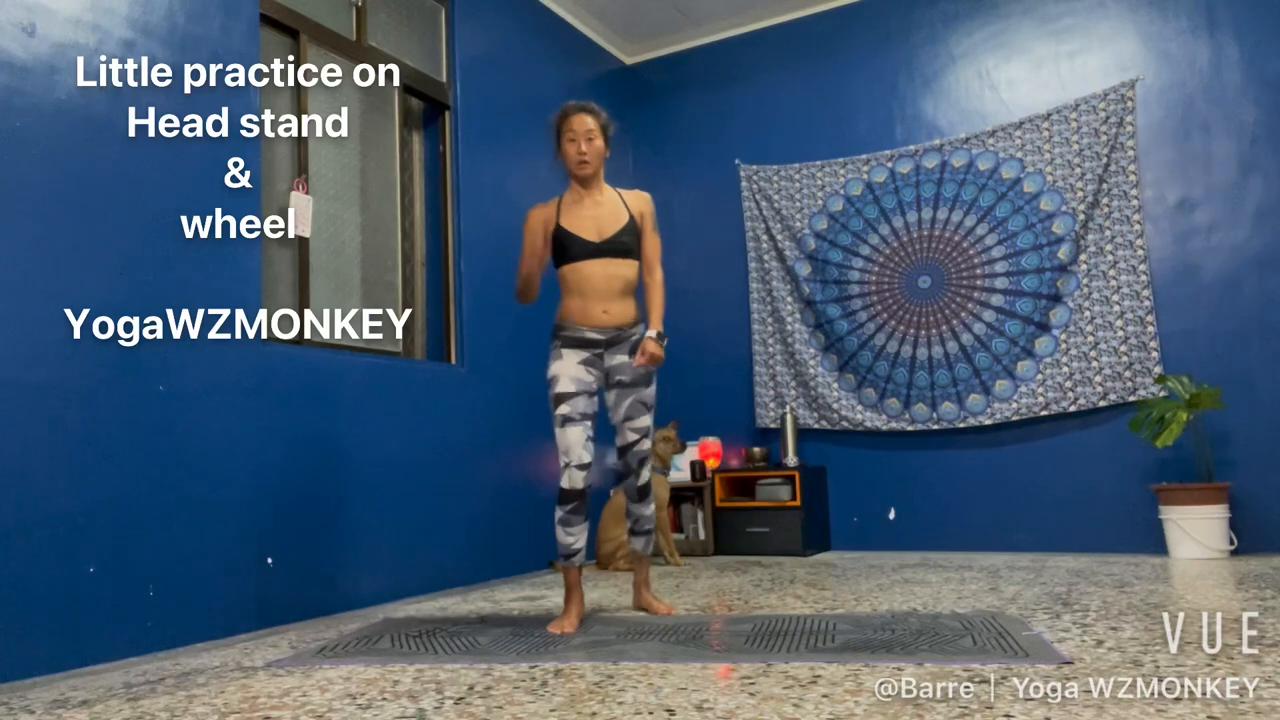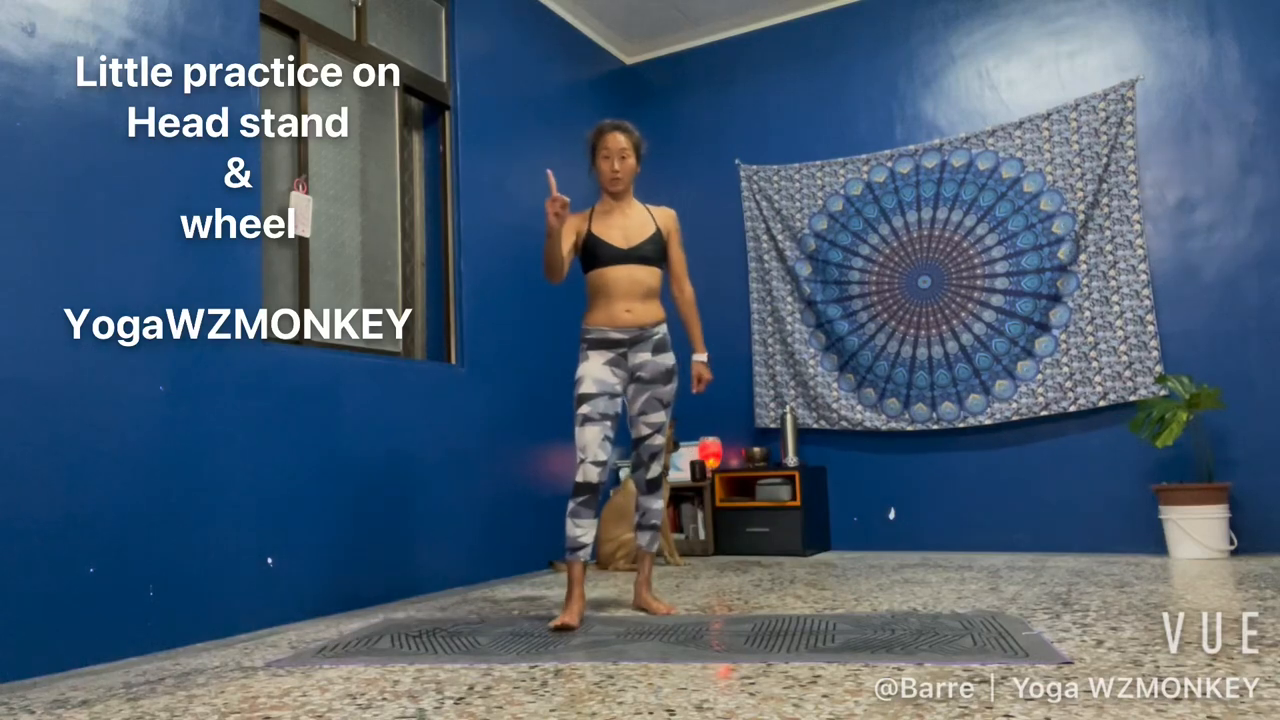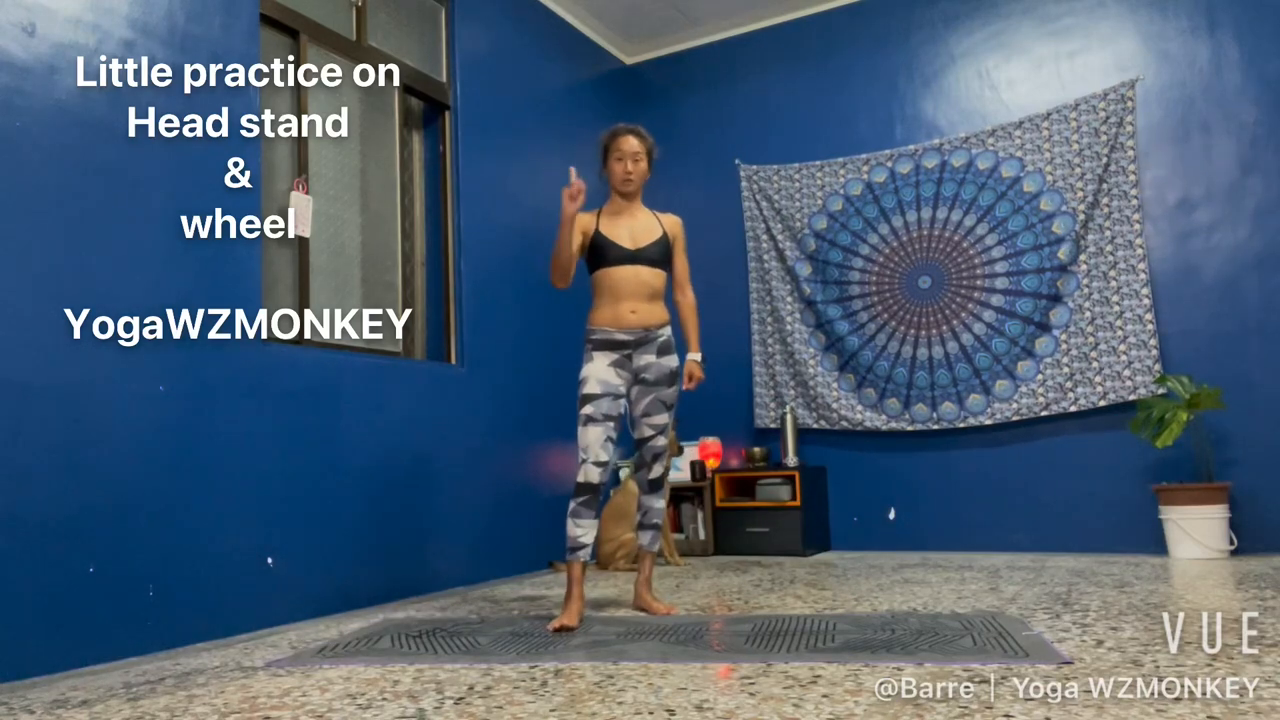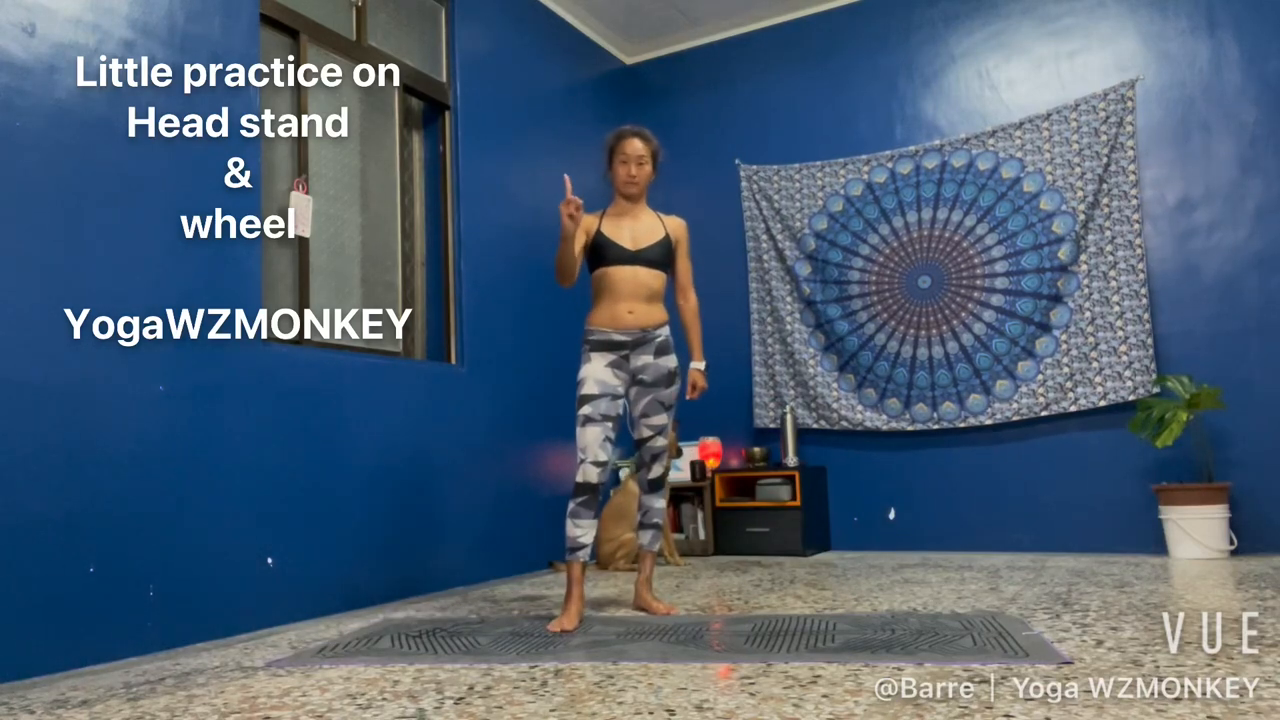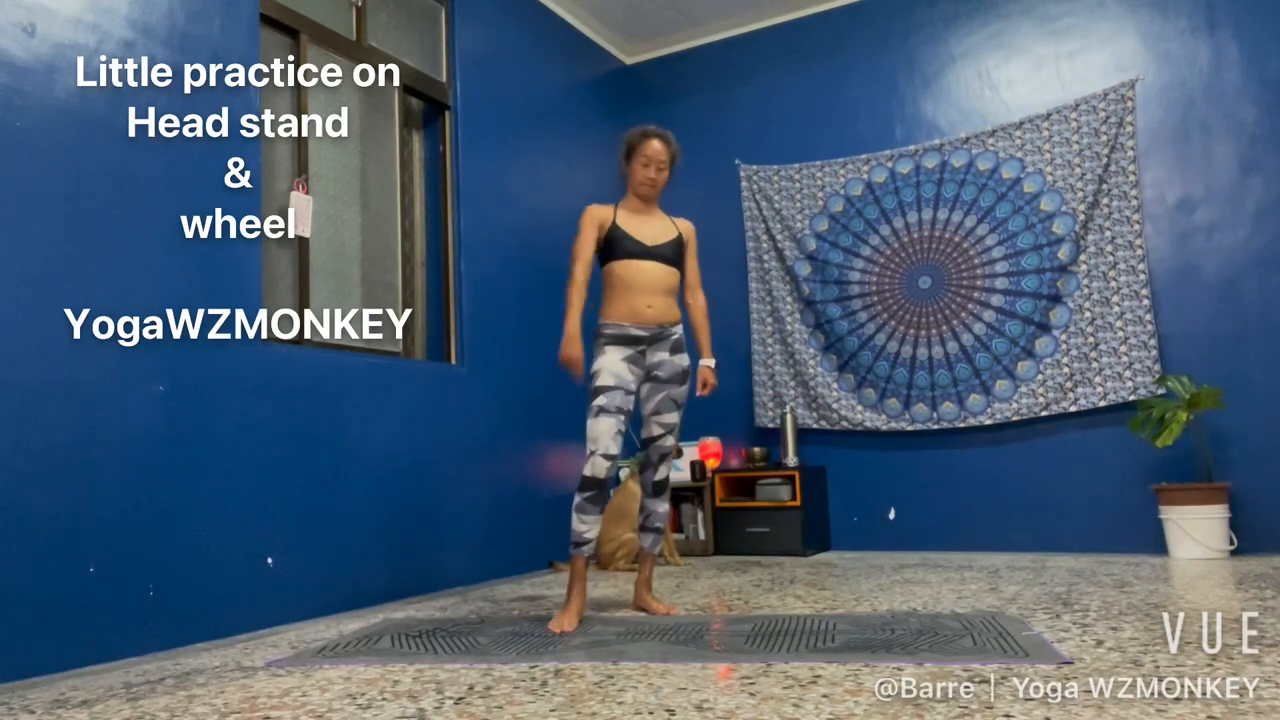
dt=0.5s
person 1, frame 1
left shoulder: (638, 203)
right shoulder: (544, 216)
left elbow: (654, 274)
right elbow: (527, 291)
left wrist: (654, 332)
right wrist: (527, 283)
left hip: (631, 345)
right hip: (573, 348)
left knee: (639, 470)
right knee: (574, 471)
left ankle: (643, 586)
right ankle: (573, 600)
person 1, frame 2
left shoulder: (664, 219)
right shoulder: (580, 223)
left elbow: (682, 288)
right elbow: (554, 275)
left wrist: (700, 353)
right wrist: (554, 230)
left hip: (654, 347)
right hip: (599, 349)
left knee: (651, 467)
right knee: (590, 468)
left ankle: (643, 586)
right ankle: (575, 596)
person 1, frame 3
left shoulder: (670, 224)
right shoulder: (588, 222)
left elbow: (684, 291)
right elbow: (560, 279)
left wrist: (693, 351)
right wrist: (567, 221)
left hip: (658, 348)
right hip: (604, 349)
left knee: (653, 468)
right knee: (592, 467)
left ankle: (644, 586)
right ankle: (574, 596)
person 1, frame 4
left shoulder: (673, 226)
right shoulder: (590, 223)
left elbow: (686, 295)
right elbow: (564, 279)
left wrist: (697, 360)
right wrist: (567, 233)
left hip: (656, 349)
right hip: (601, 349)
left knee: (653, 468)
right knee: (590, 467)
left ankle: (644, 586)
right ankle: (574, 597)
person 1, frame 5
left shoulder: (683, 228)
right shoulder: (599, 216)
left elbow: (695, 293)
right elbow: (579, 278)
left wrist: (706, 356)
right wrist: (571, 335)
left hip: (671, 346)
right hip: (616, 344)
left knee: (659, 468)
right knee: (599, 462)
left ankle: (644, 585)
right ankle: (575, 593)
